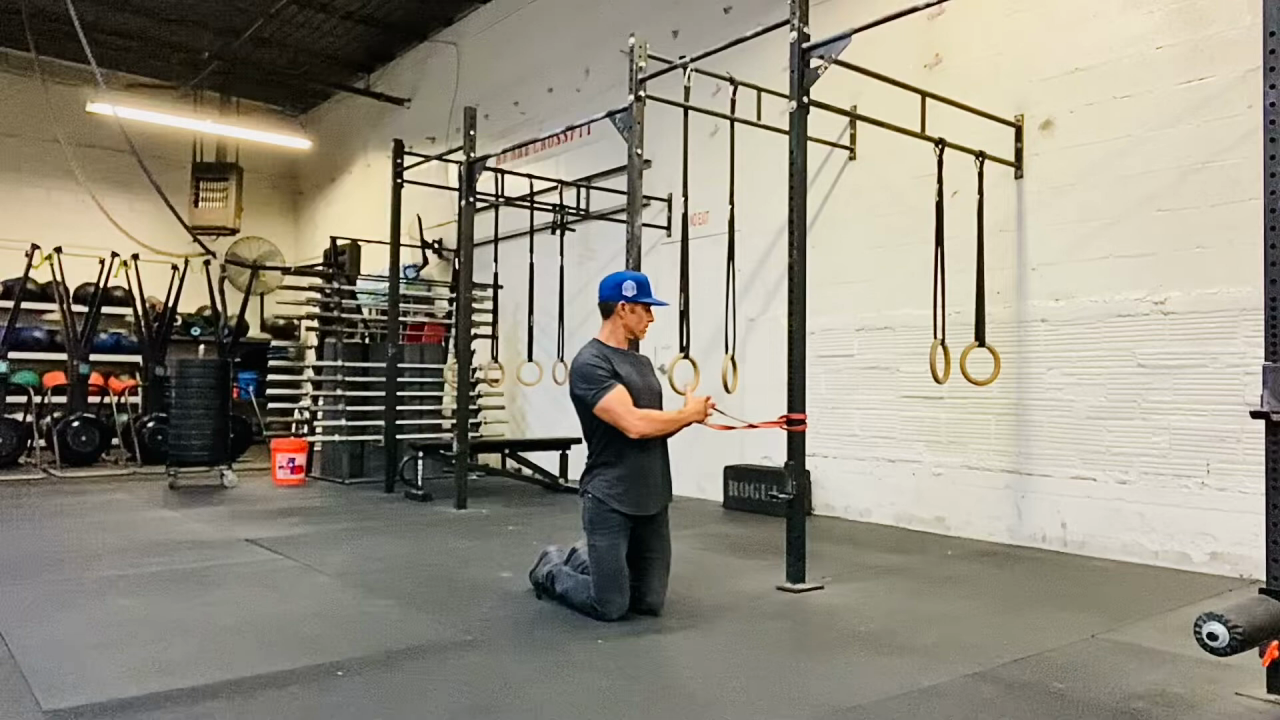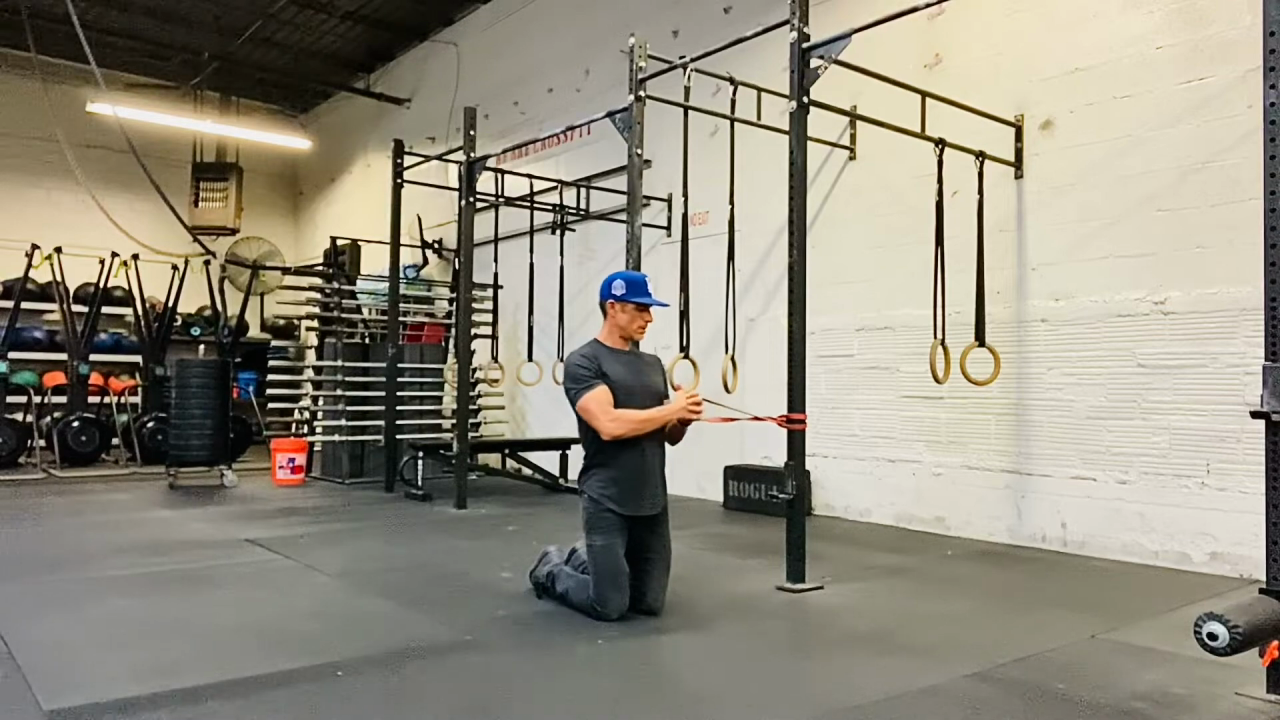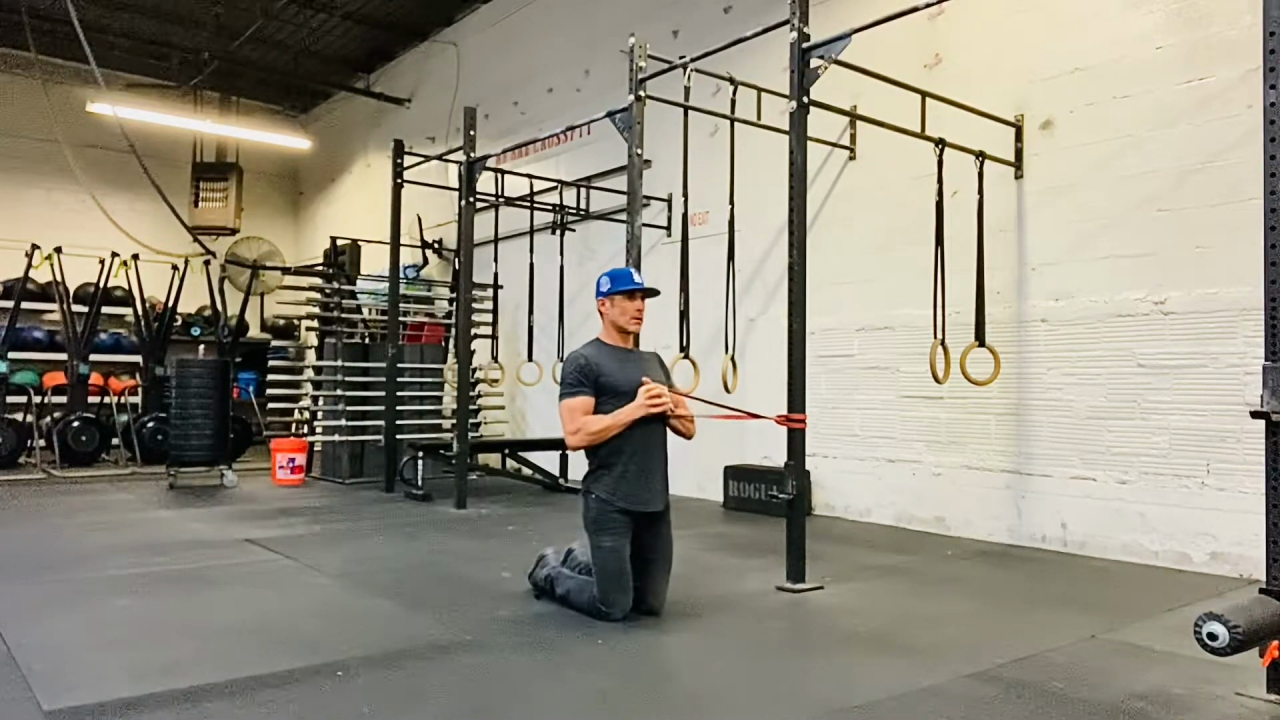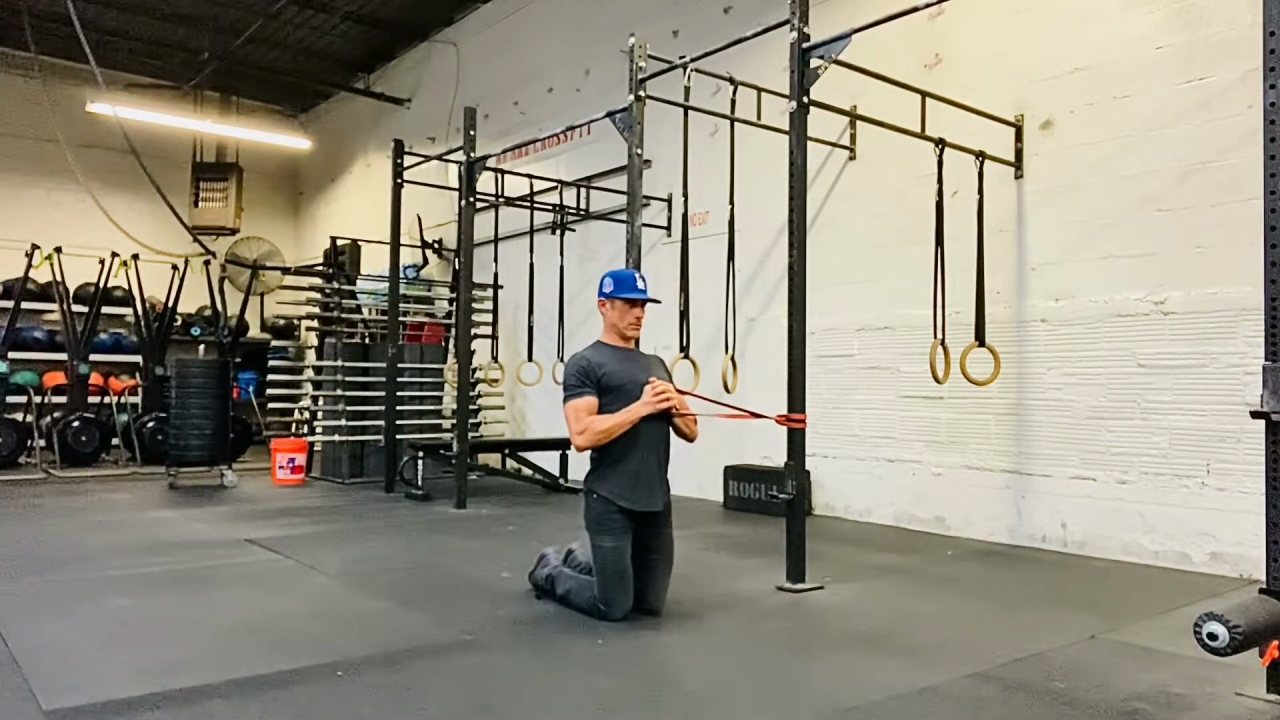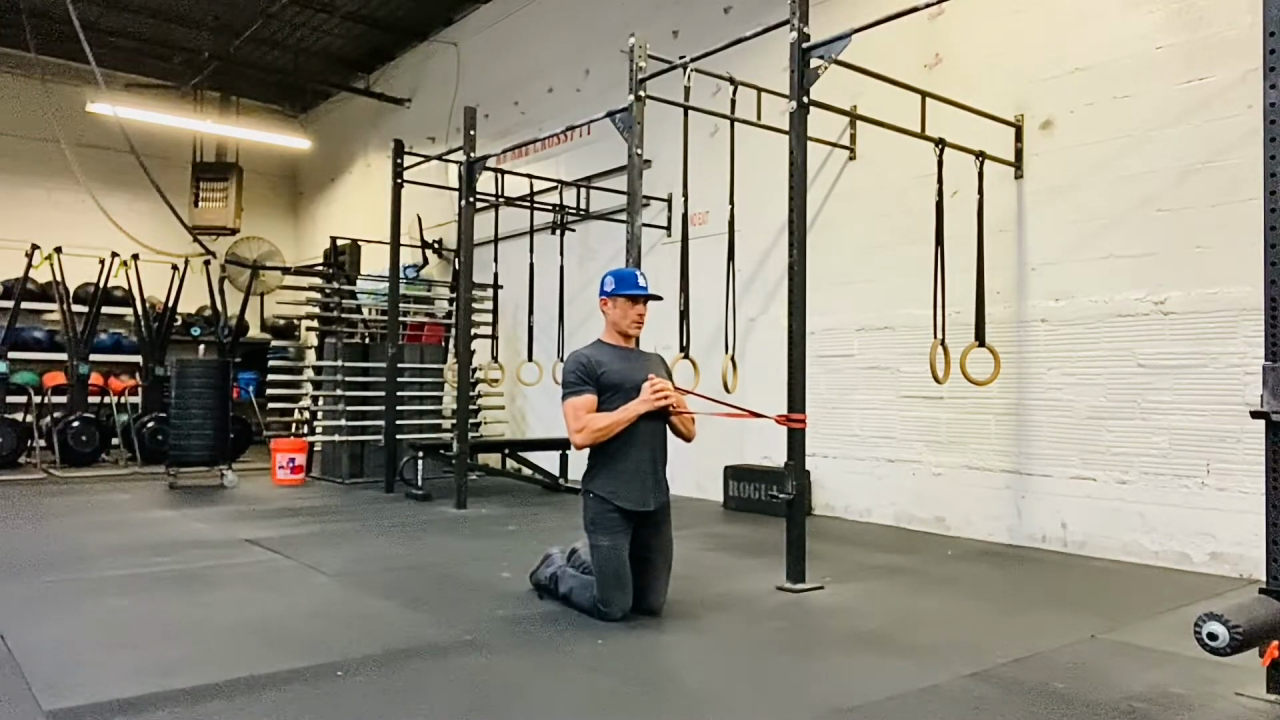
dt=1s
person 1, frame 1
left shoulder: (642, 363)
right shoulder: (590, 363)
right elbow: (634, 425)
left wrist: (689, 416)
right wrist: (687, 413)
left hip: (652, 500)
right hip: (610, 502)
left knee: (649, 603)
right knee: (611, 607)
left ankle: (583, 560)
right ankle: (550, 570)
person 1, frame 2
left shoulder: (652, 364)
right shoulder: (584, 362)
left elbow: (668, 435)
right elbow: (609, 425)
left wrist: (683, 417)
right wrist: (670, 409)
left hip: (652, 500)
right hip: (607, 501)
left knee: (650, 603)
right knee: (610, 607)
left ankle: (584, 559)
right ankle: (551, 570)
person 1, frame 3
left shoulder: (653, 362)
right shoulder: (583, 361)
left elbow: (688, 428)
right elbow: (575, 435)
left wrist: (667, 406)
right wrist: (636, 408)
left hip: (654, 499)
right hip: (609, 501)
left knee: (650, 603)
right knee: (614, 607)
left ankle: (580, 560)
right ankle: (550, 572)
person 1, frame 4
left shoulder: (655, 364)
right shoulder: (585, 363)
left elbow: (690, 432)
right elbow: (582, 436)
left wrist: (674, 404)
right wrist: (641, 407)
left hip: (656, 500)
right hip: (611, 501)
left knee: (650, 604)
right knee: (614, 607)
left ankle: (579, 560)
right ankle: (550, 571)
person 1, frame 5
left shoulder: (656, 363)
right shoulder: (584, 361)
left elbow: (688, 431)
right elbow: (581, 434)
left wrist: (671, 403)
right wrist: (640, 404)
left hip: (655, 499)
right hip: (609, 500)
left knee: (650, 603)
right knee: (613, 607)
left ankle: (585, 559)
right ankle: (553, 572)
